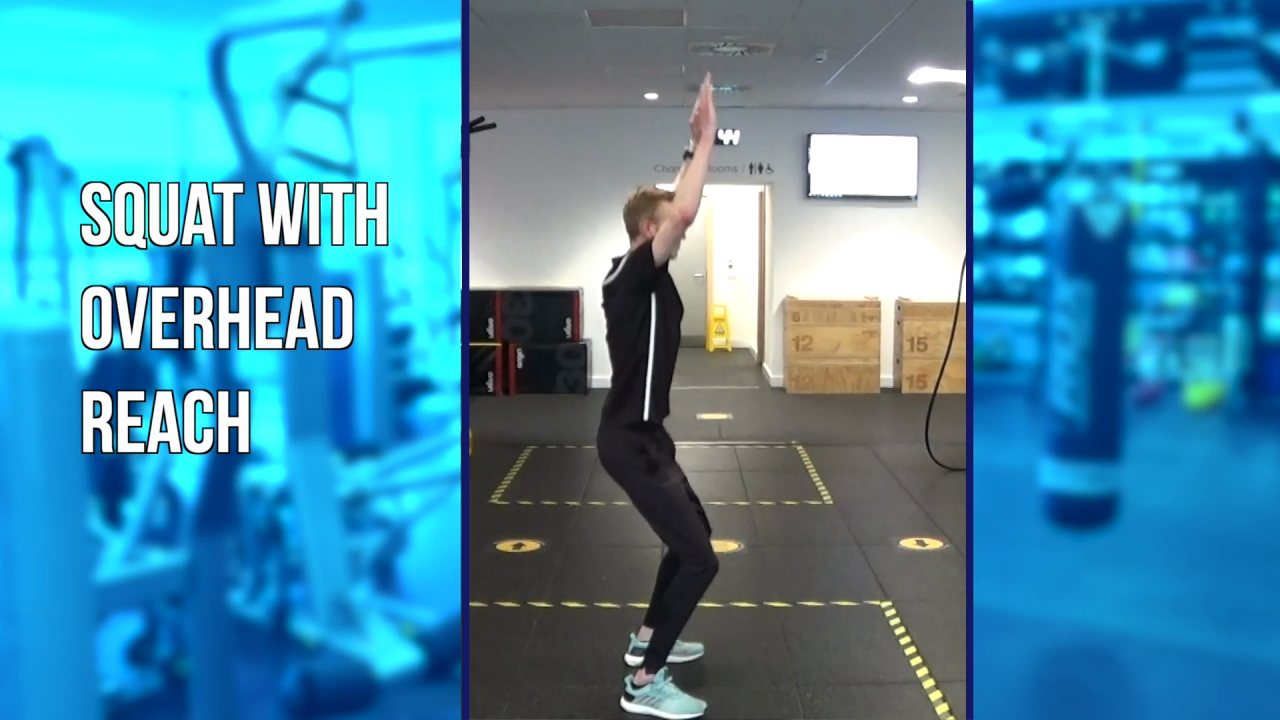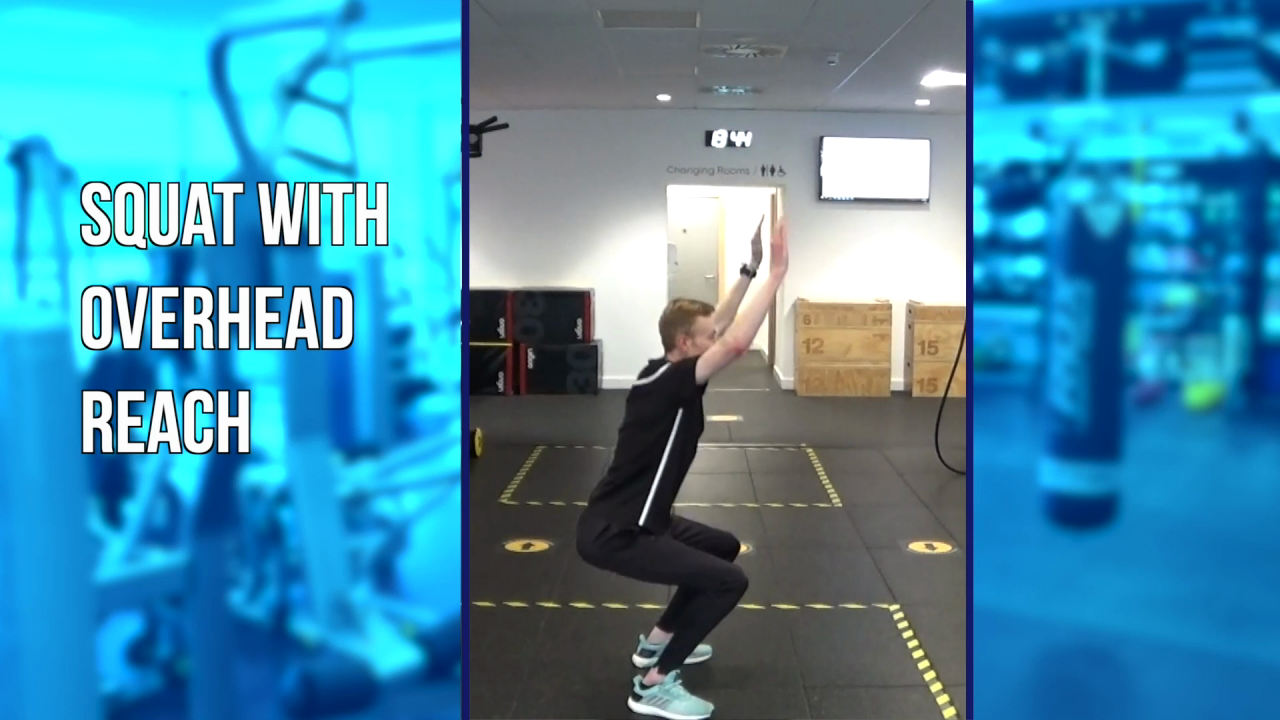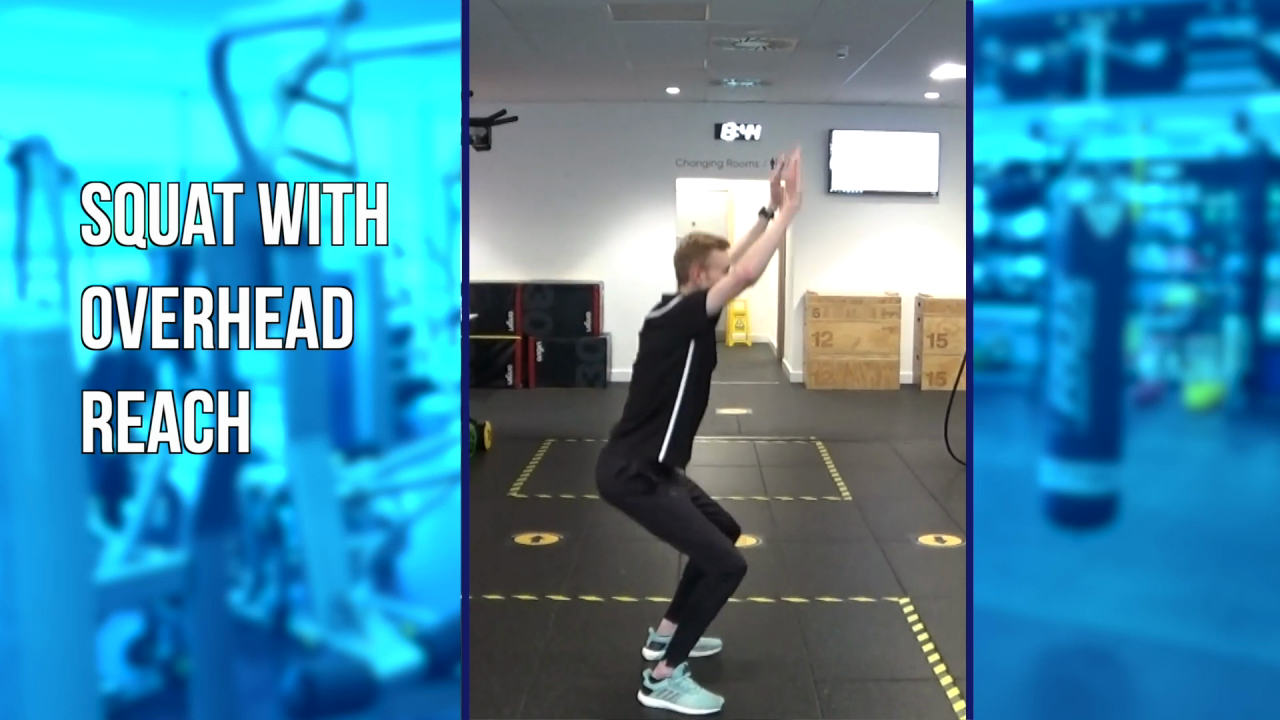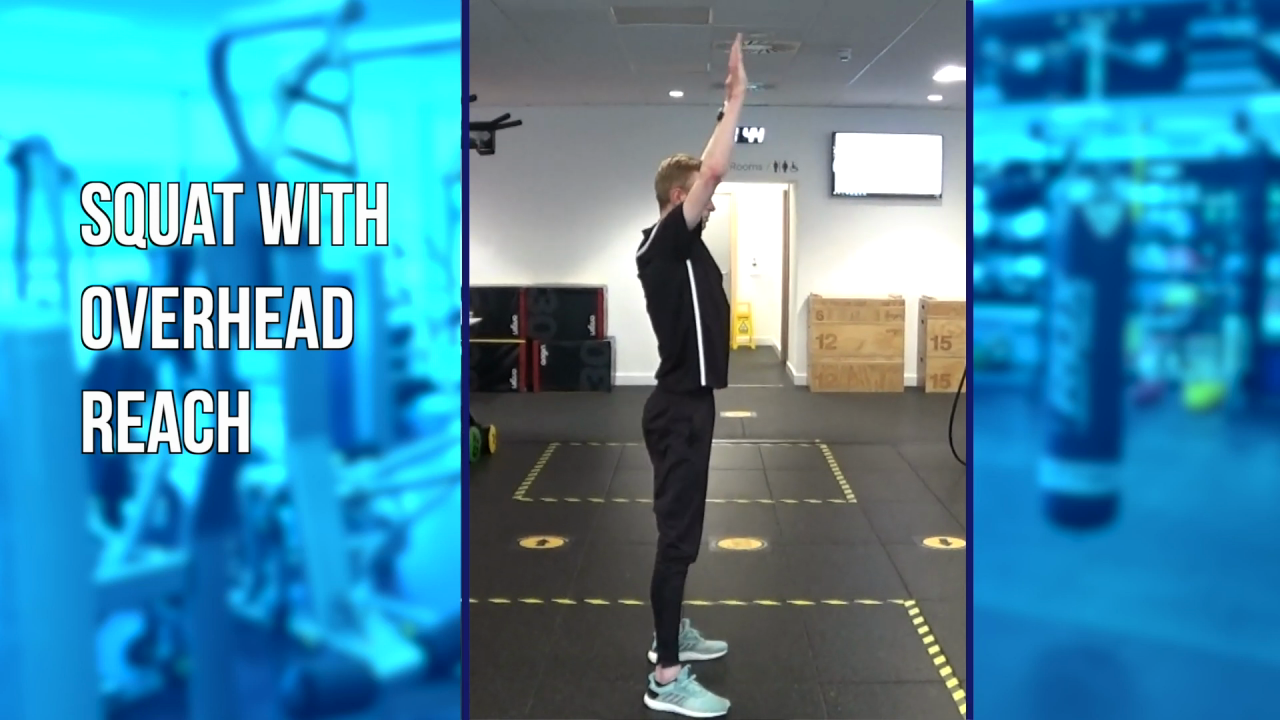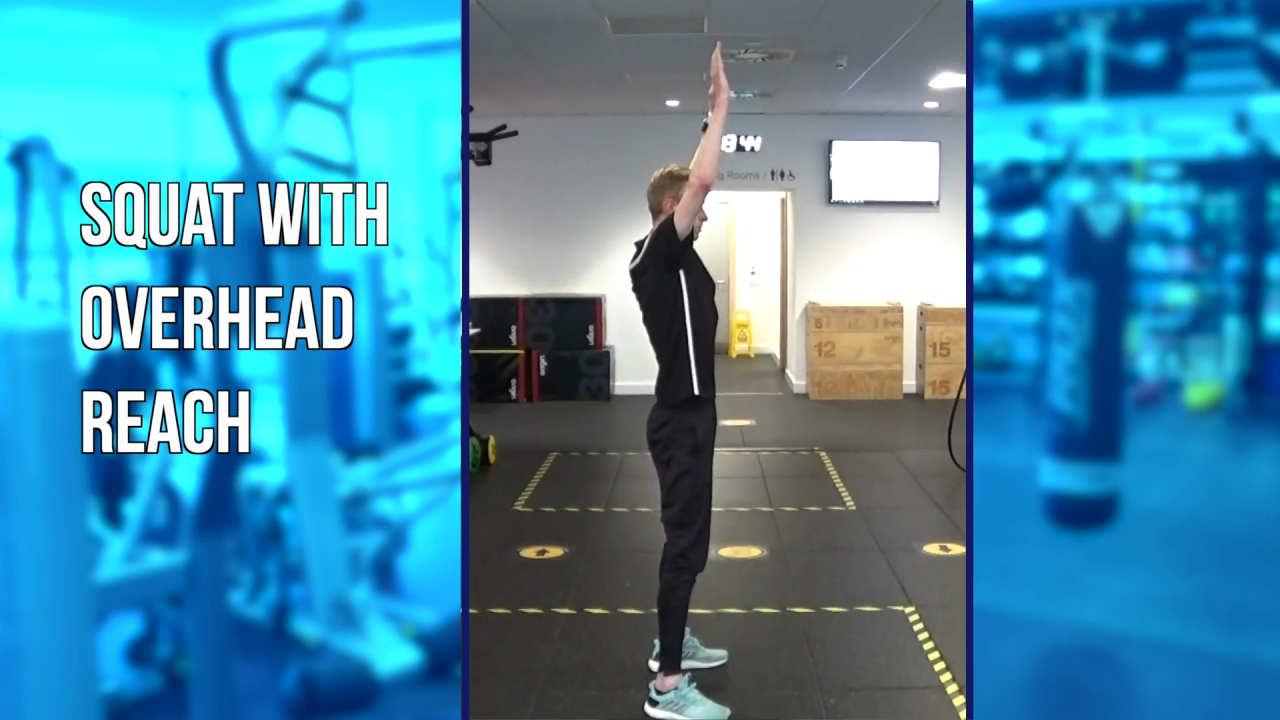
dt=0.7s
person 1, frame 1
left shoulder: (638, 273)
right shoulder: (633, 273)
left elbow: (674, 209)
right elbow: (683, 212)
left wrist: (694, 148)
right wrist: (704, 144)
left hip: (642, 433)
right hip: (633, 439)
left knee: (692, 537)
right knee: (699, 559)
left ankle: (648, 636)
person 1, frame 2
left shoulder: (667, 374)
right shoulder: (669, 384)
left elbow: (722, 326)
right elbow: (737, 344)
left wrist: (752, 268)
right wrist: (777, 273)
left hip: (628, 521)
right hip: (612, 535)
left knee: (723, 547)
right knee: (728, 581)
left ankle: (658, 639)
person 1, frame 3
left shoulder: (683, 314)
right shoulder: (677, 317)
left elbow: (736, 264)
right elbow: (746, 273)
left wrist: (769, 210)
right wrist: (787, 211)
left hip: (651, 466)
right hip: (633, 473)
left knee: (723, 532)
right knee: (726, 564)
left ankle: (667, 629)
person 1, frame 4
left shoulder: (674, 246)
right shoulder: (666, 243)
left elbow: (706, 172)
right elbow: (713, 170)
left wrist: (729, 106)
right wrist: (735, 101)
left hip: (684, 404)
right hip: (680, 410)
left knee: (683, 533)
right knee: (677, 537)
left ankle: (671, 634)
person 1, frame 5
left shoulder: (669, 256)
right shoulder: (658, 253)
left elbow: (695, 182)
right elbow: (701, 180)
left wrist: (713, 117)
right wrist: (719, 111)
left hip: (686, 413)
right hip: (682, 418)
left knee: (687, 540)
right knee: (685, 546)
left ankle: (671, 642)
